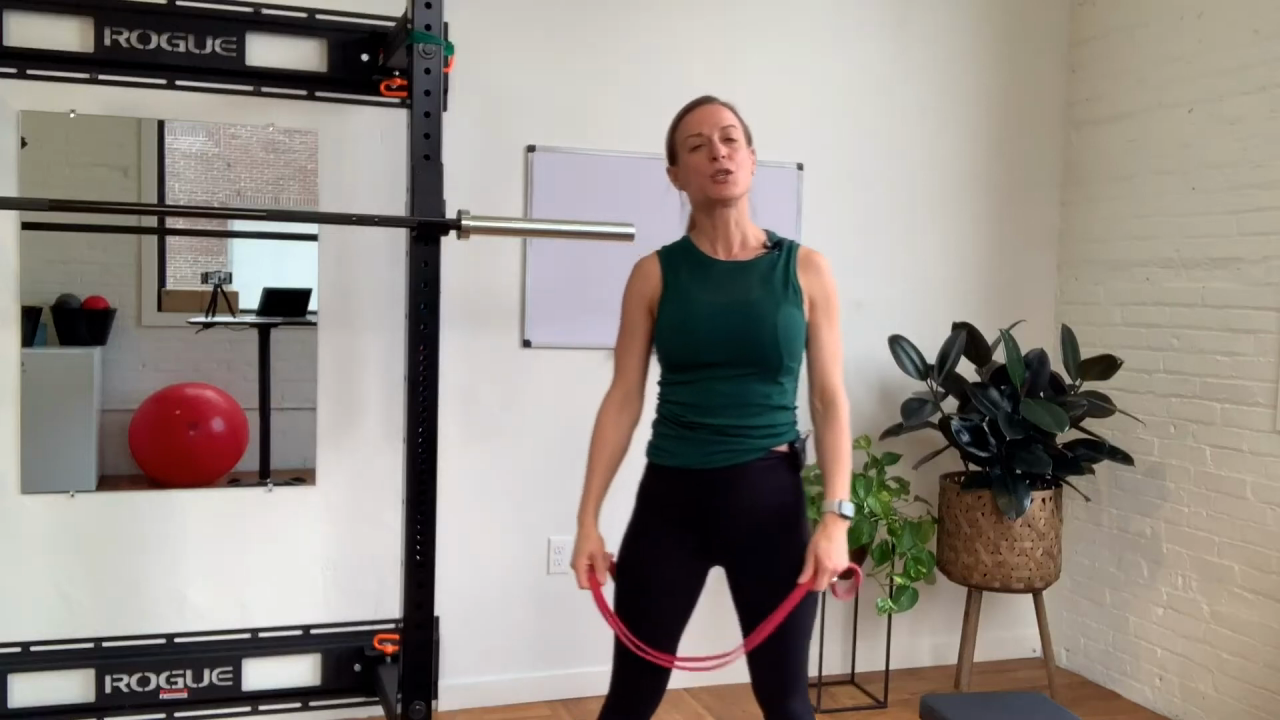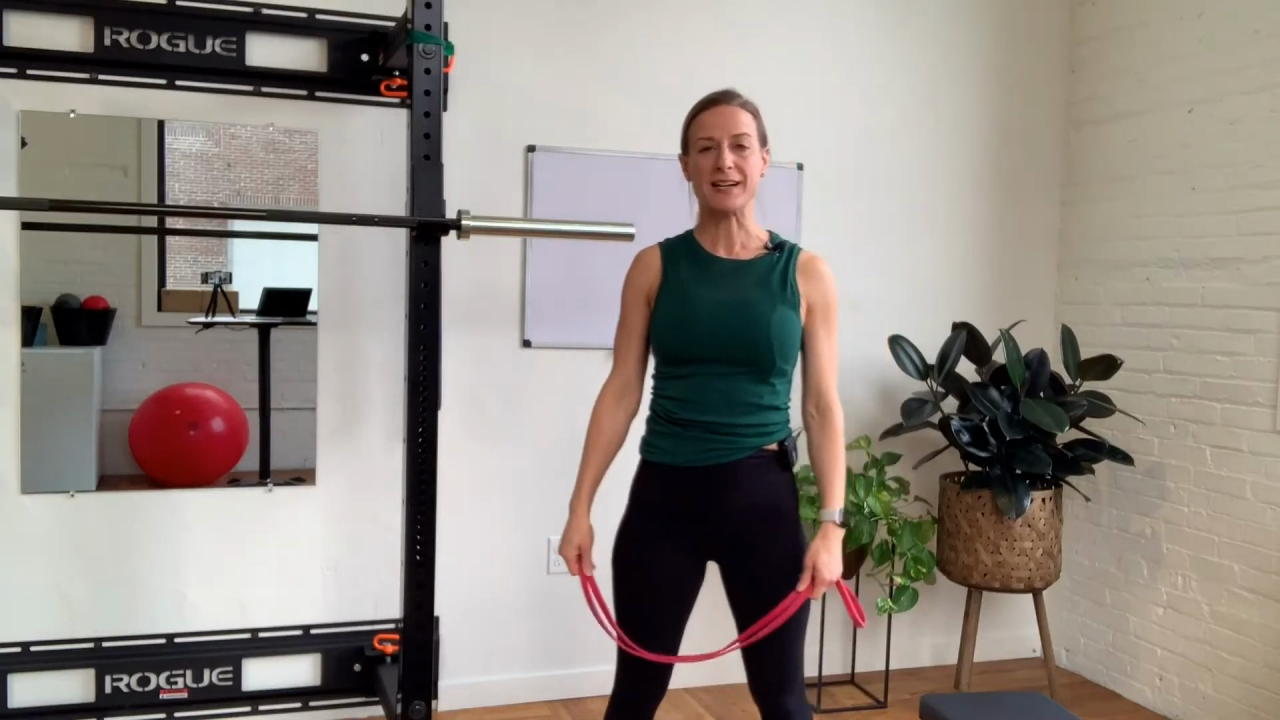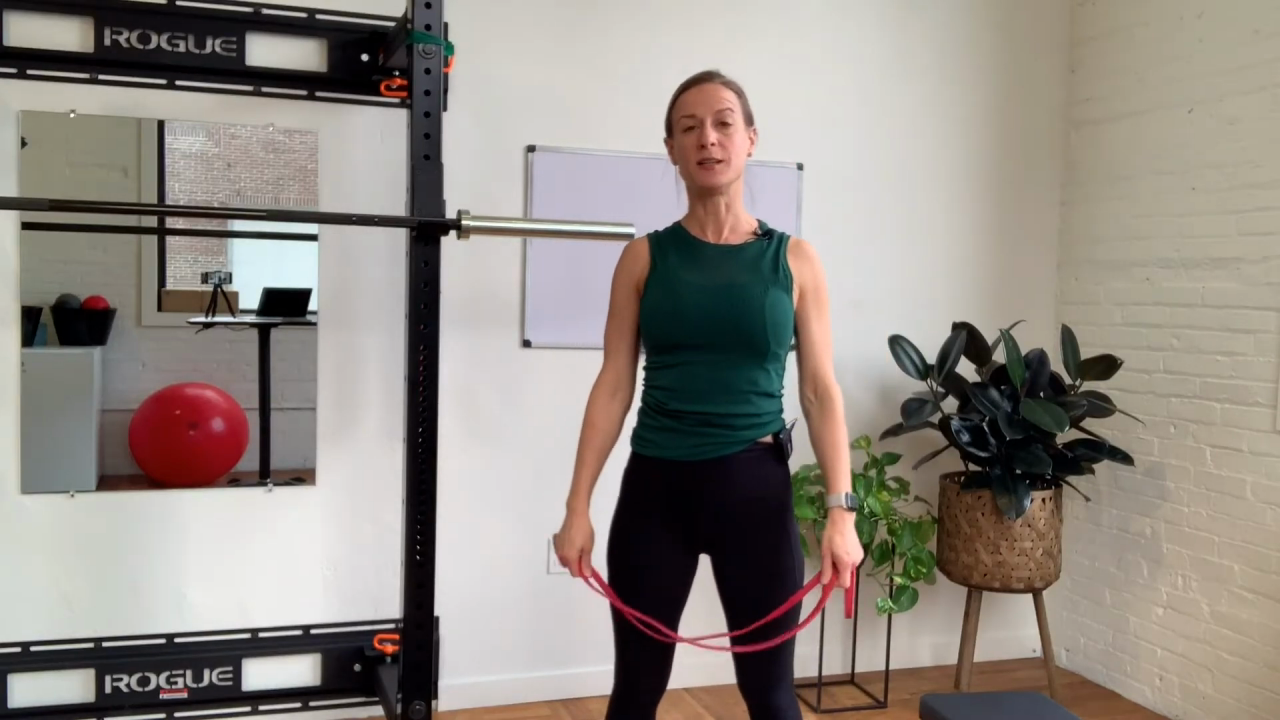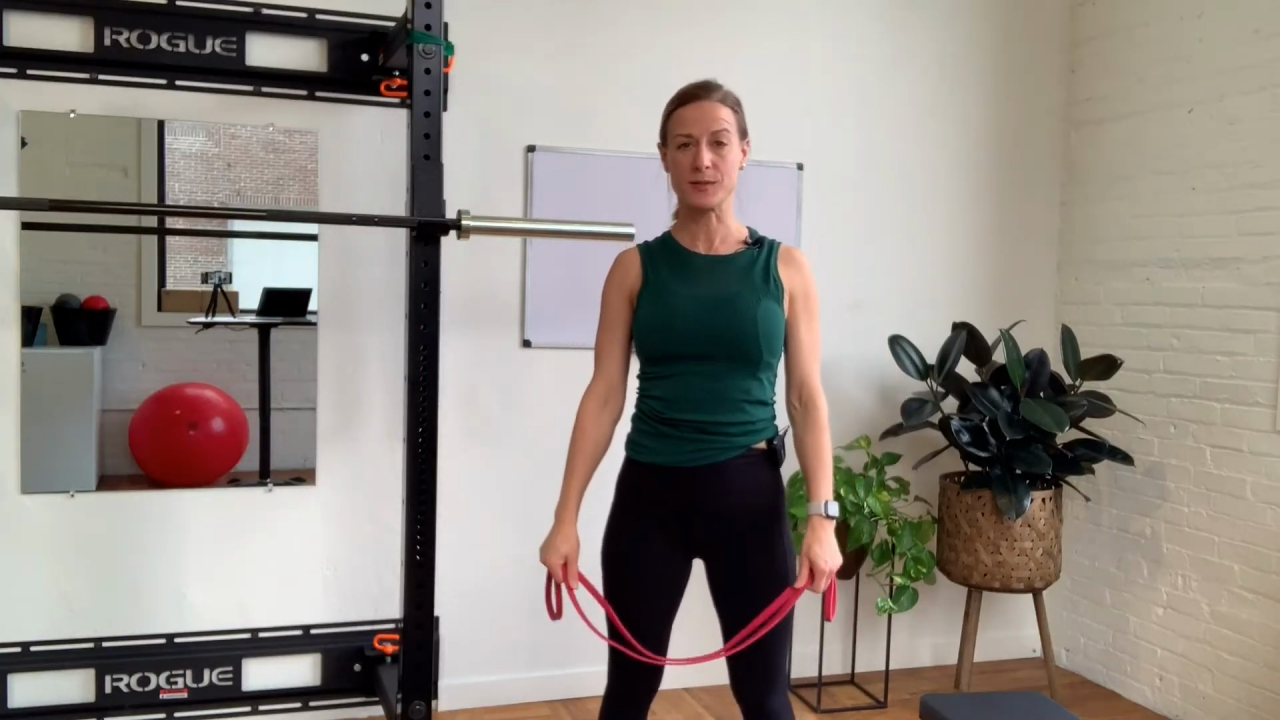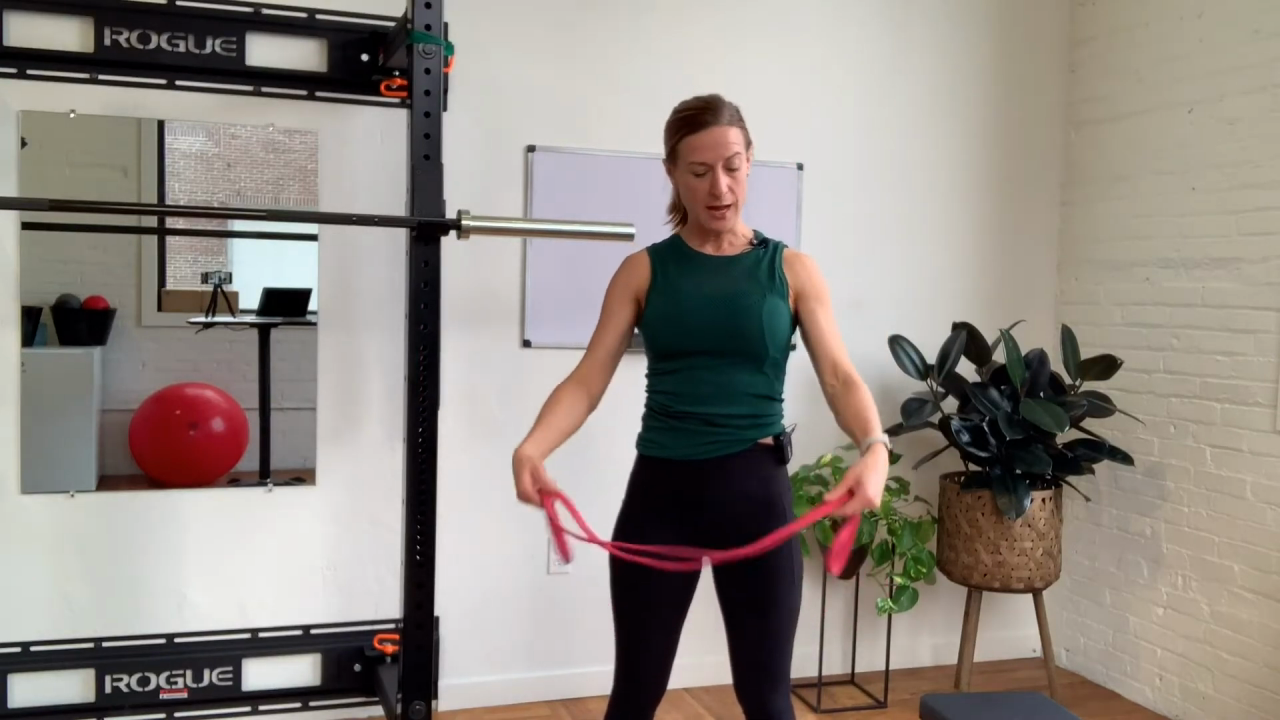
dt=1s
person 1, frame 1
left shoulder: (805, 269)
right shoulder: (655, 273)
left elbow: (829, 400)
right elbow: (623, 400)
left wrist: (837, 515)
right wrist: (588, 518)
left hip: (768, 498)
right hip: (671, 498)
person 1, frame 2
left shoulder: (804, 273)
right shoulder: (655, 266)
left elbow: (822, 407)
right elbow: (621, 391)
left wrist: (831, 525)
right wrist: (580, 508)
left hip: (760, 495)
right hip: (663, 496)
person 1, frame 3
left shoulder: (794, 259)
right shoulder: (645, 257)
left elbow: (820, 390)
right elbow: (613, 386)
left wrist: (841, 510)
right wrist: (577, 506)
left hip: (753, 487)
right hip: (656, 487)
person 1, frame 4
left shoulder: (785, 268)
right shoulder: (635, 267)
left elbow: (806, 399)
right elbow: (603, 395)
left wrist: (822, 517)
right wrist: (566, 517)
left hip: (746, 492)
right hip: (650, 493)
person 1, frame 5
left shoulder: (790, 269)
right shoulder: (644, 269)
left elbow: (838, 374)
right elbow: (588, 377)
left wrist: (873, 445)
right wrist: (535, 444)
left hip: (755, 488)
right hip: (660, 488)
